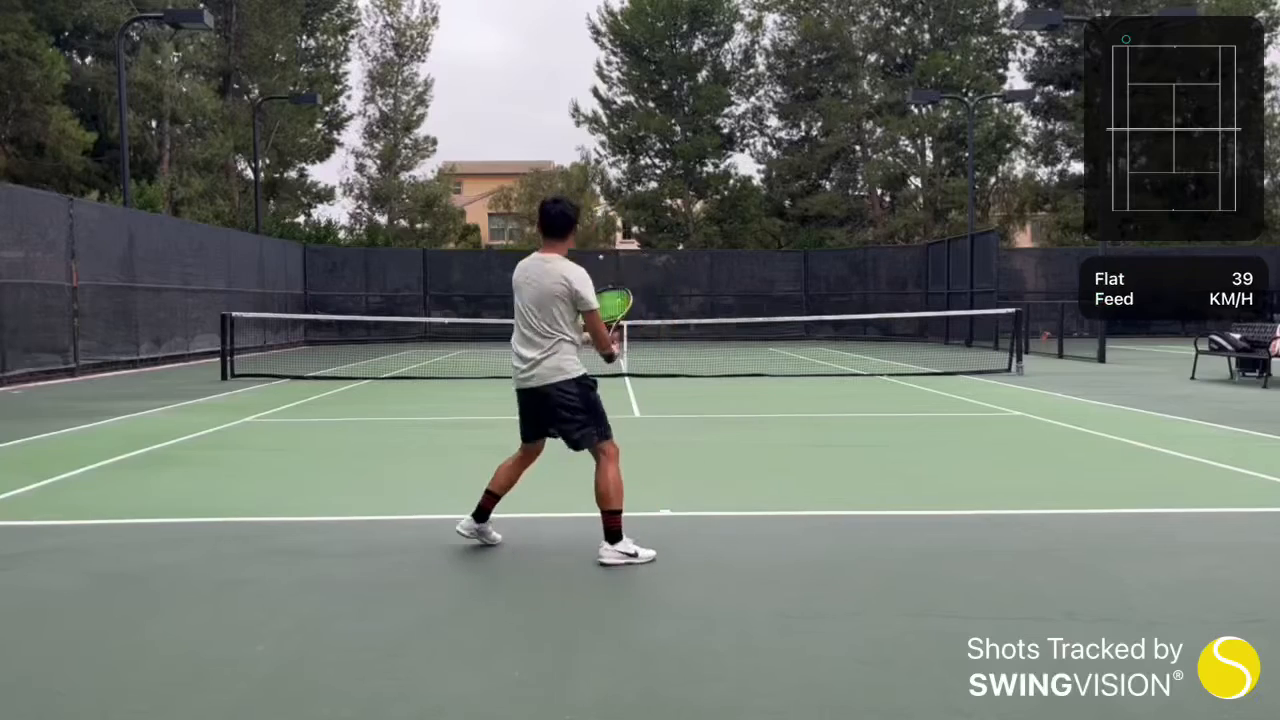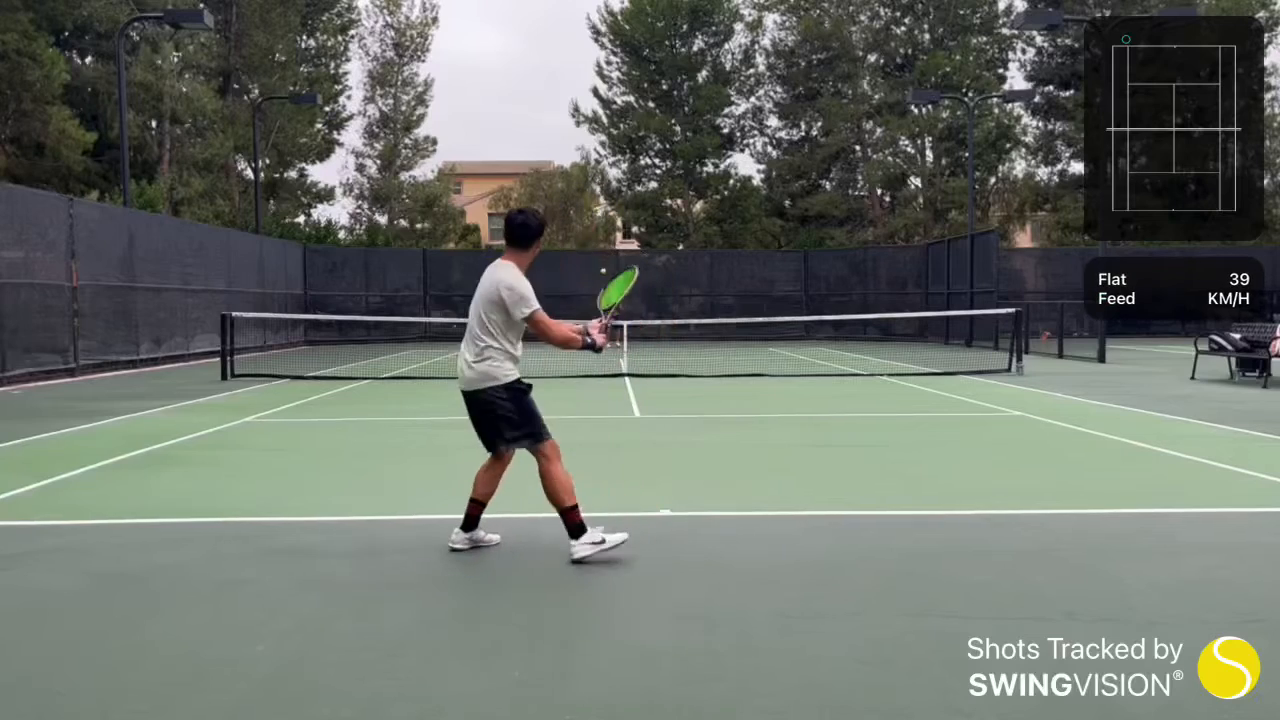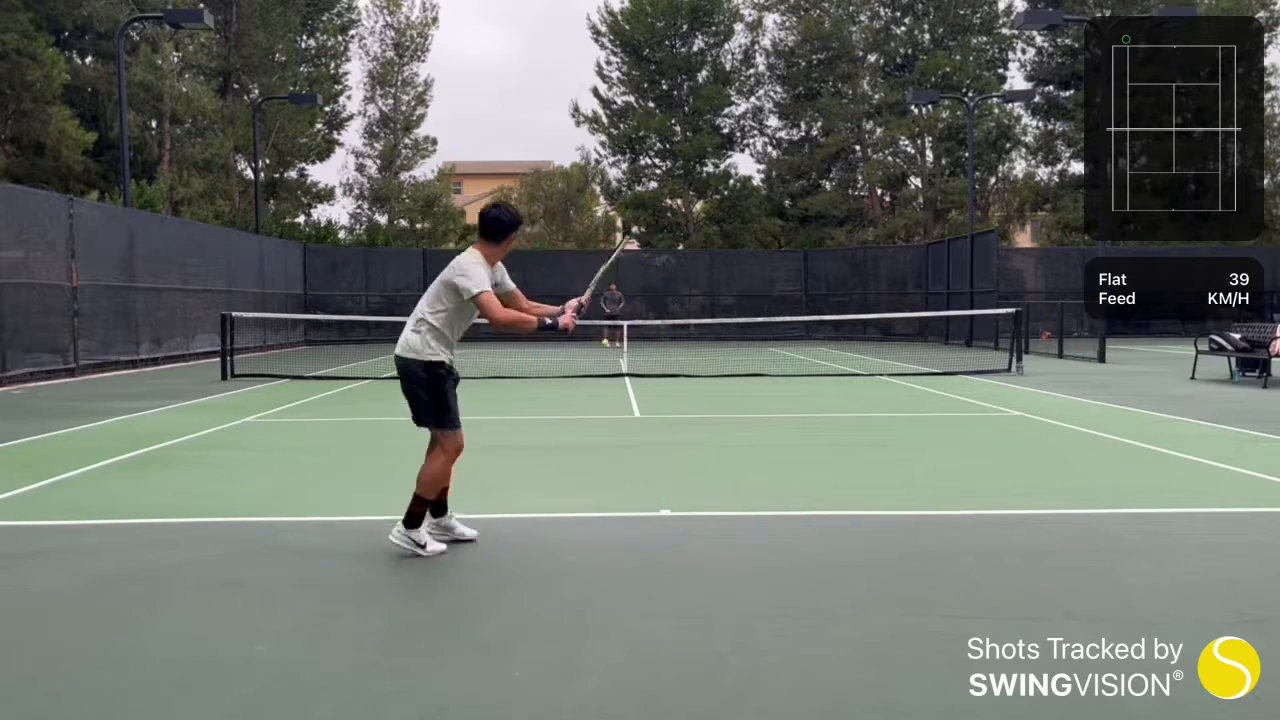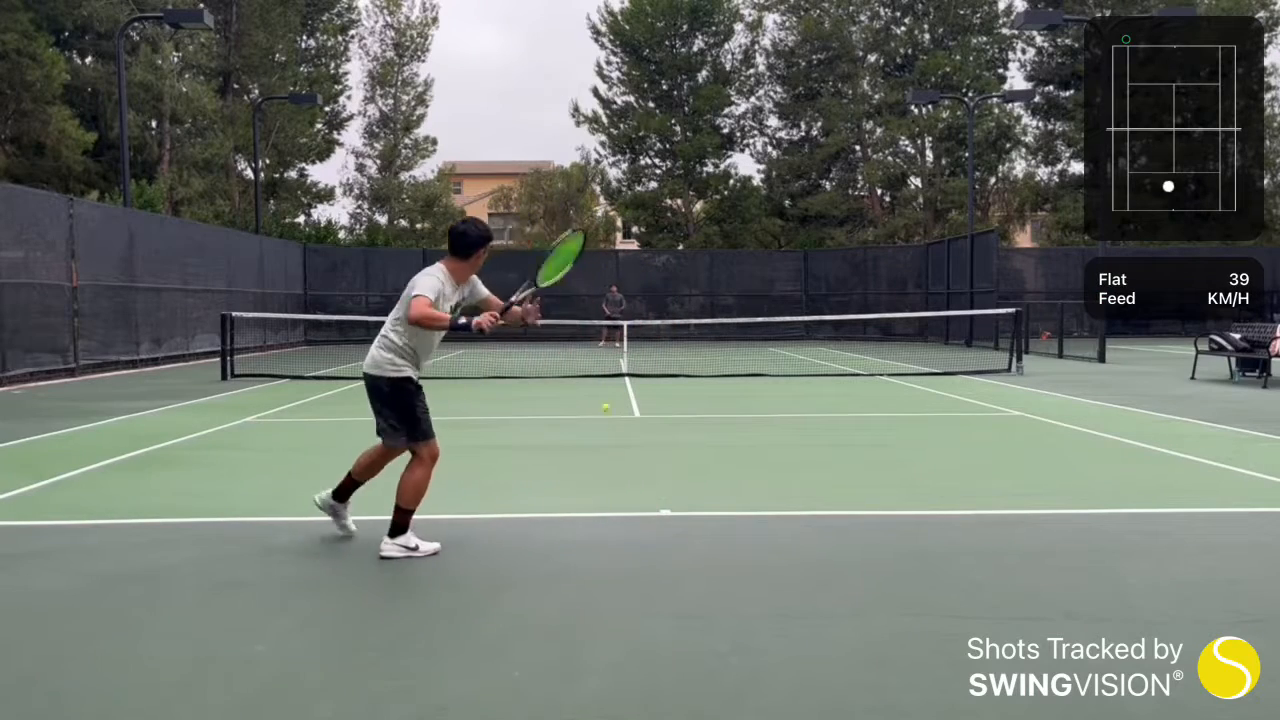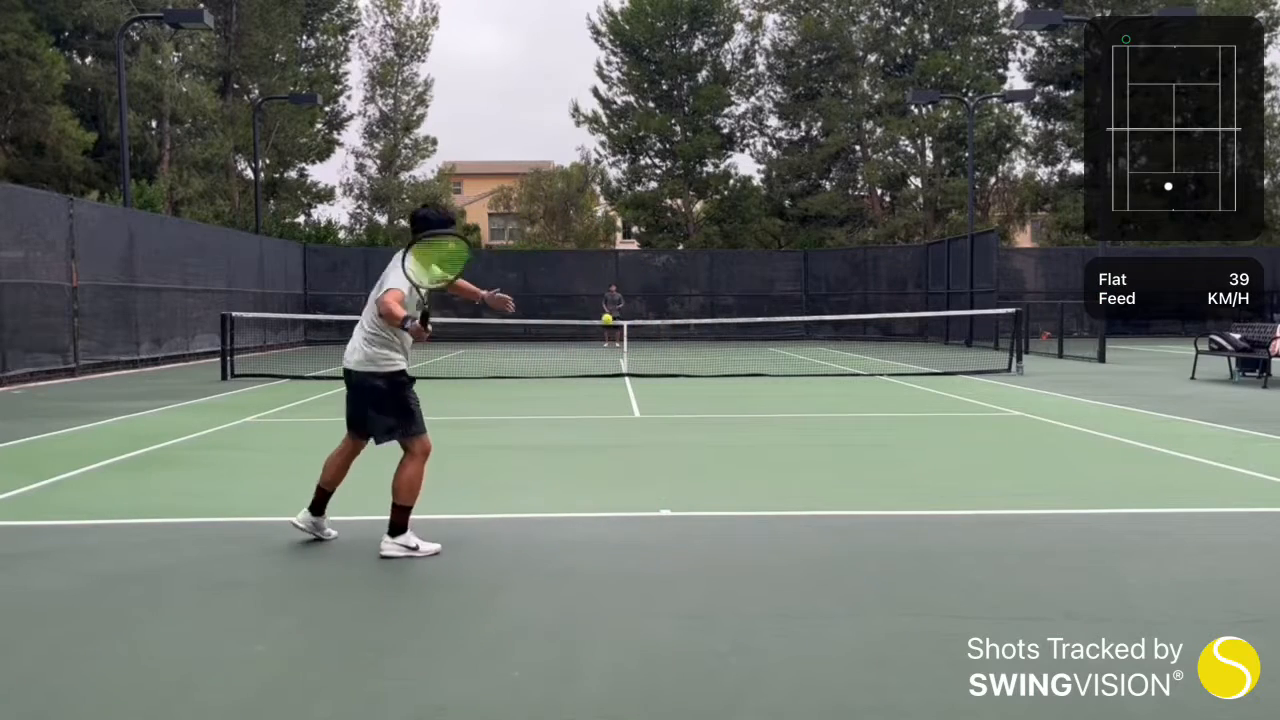
dt=0.2s
person 1, frame 1
left shoulder: (520, 270)
right shoulder: (574, 275)
right elbow: (599, 335)
left wrist: (581, 336)
right wrist: (609, 350)
left hip: (526, 378)
right hip: (564, 377)
left knee: (528, 450)
right knee: (607, 453)
left ankle: (476, 520)
right ankle: (614, 544)
person 1, frame 2
left shoulder: (494, 273)
right shoulder: (513, 281)
left elbow: (538, 326)
right elbow: (548, 334)
left wrist: (582, 329)
right wrist: (591, 342)
left hip: (475, 381)
right hip: (497, 381)
left knee: (500, 455)
right knee: (547, 453)
left ankle: (467, 530)
right ankle: (581, 536)
person 1, frame 3
left shoulder: (493, 269)
right shoulder: (470, 267)
left elbow: (524, 306)
right elbow: (498, 317)
left wrist: (562, 311)
right wrist: (552, 324)
left hip: (424, 357)
right hip: (422, 356)
left knee: (443, 439)
right knee: (449, 443)
left ankle: (439, 518)
right ankle: (410, 527)
person 1, frame 4
left shoulder: (464, 281)
right shoulder: (432, 280)
left elbow: (496, 308)
right elbow: (416, 315)
left wrist: (518, 314)
right wrist: (467, 323)
left hip: (394, 371)
right hip: (390, 373)
left knee: (394, 445)
right knee: (426, 453)
left ankle: (335, 498)
right ankle: (397, 537)
person 1, frame 5
right shoulder: (403, 272)
left elbow: (454, 284)
right elbow: (390, 308)
left wrist: (488, 297)
right wrist: (409, 323)
left hip: (360, 364)
right hip: (380, 369)
left knee: (354, 441)
right knee: (418, 448)
left ankle: (313, 514)
right ankle: (397, 537)
